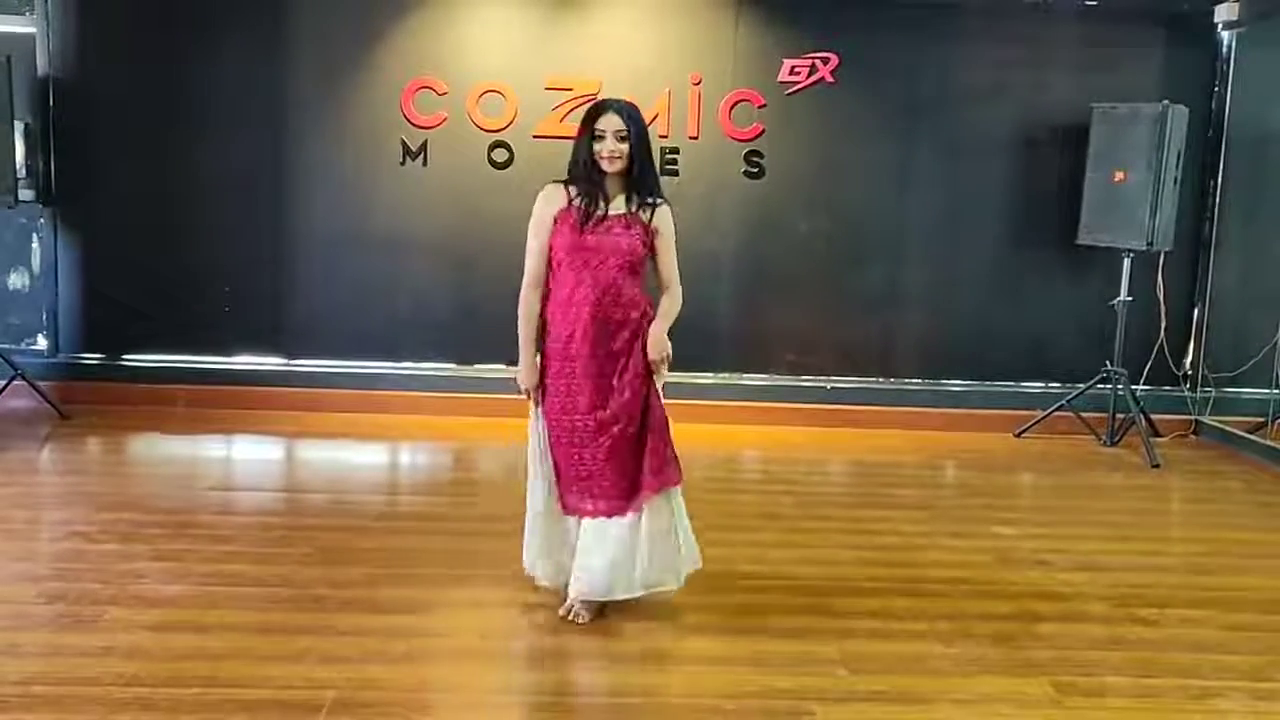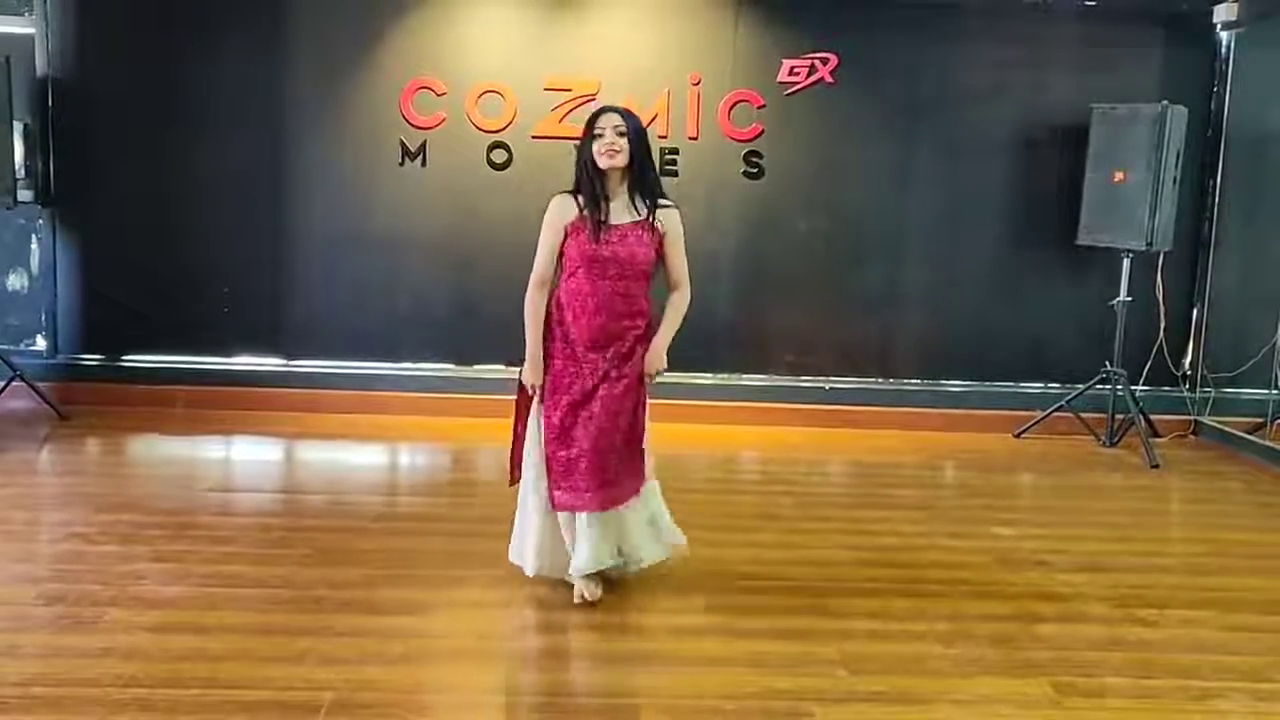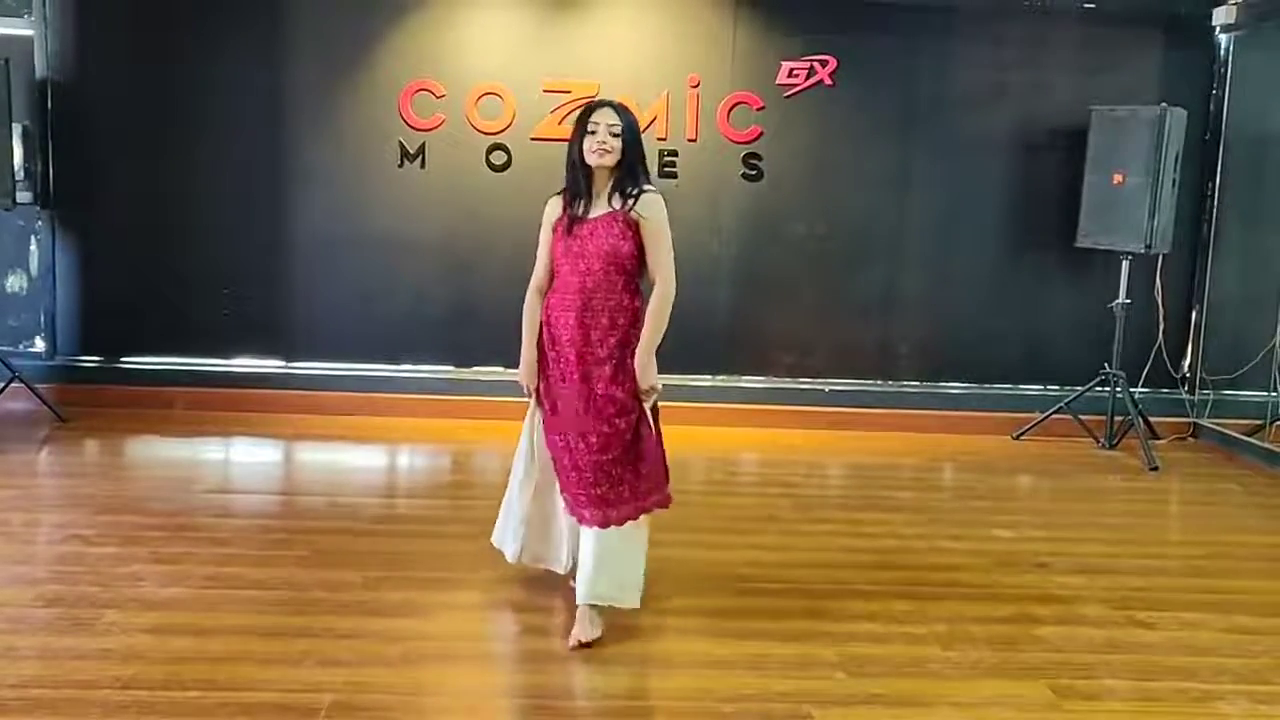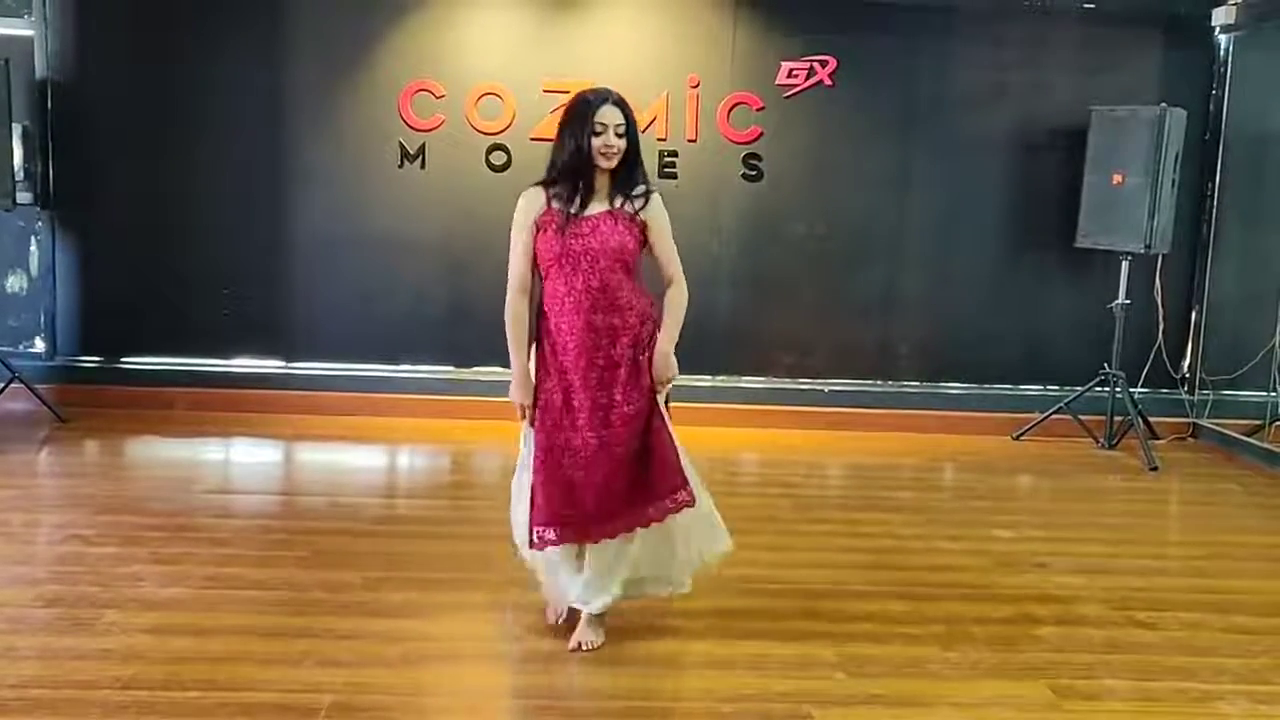
dt=0.5s
person 1, frame 1
left shoulder: (653, 212)
right shoulder: (554, 200)
left elbow: (672, 288)
right elbow: (533, 282)
left wrist: (658, 331)
right wrist: (527, 355)
left hip: (626, 355)
right hip: (564, 353)
left knee: (617, 465)
right knee: (567, 462)
left ankle: (595, 582)
right ankle: (568, 566)
person 1, frame 2
left shoulder: (662, 215)
right shoulder: (566, 208)
left elbow: (681, 288)
right elbow: (539, 284)
left wrist: (660, 345)
right wrist: (532, 356)
left hip: (626, 354)
right hip: (567, 351)
left knee: (606, 456)
right knee: (564, 456)
left ankle: (593, 564)
right ankle: (580, 557)
person 1, frame 3
left shoulder: (644, 203)
right shoulder: (558, 207)
left elbow: (665, 285)
right elbow: (539, 286)
left wrist: (646, 356)
right wrist: (528, 356)
left hip: (616, 356)
right hip: (560, 357)
left knee: (607, 474)
right knee: (573, 467)
left ankle: (591, 599)
right ankle: (588, 561)
person 1, frame 4
left shoulder: (643, 204)
right shoulder: (537, 203)
left elbow: (676, 284)
right elbow: (518, 291)
left wrist: (665, 347)
right wrist: (520, 370)
left hip: (627, 363)
right hip: (560, 363)
left knee: (615, 481)
right knee: (555, 481)
left ankle: (594, 605)
right ankle: (565, 585)
